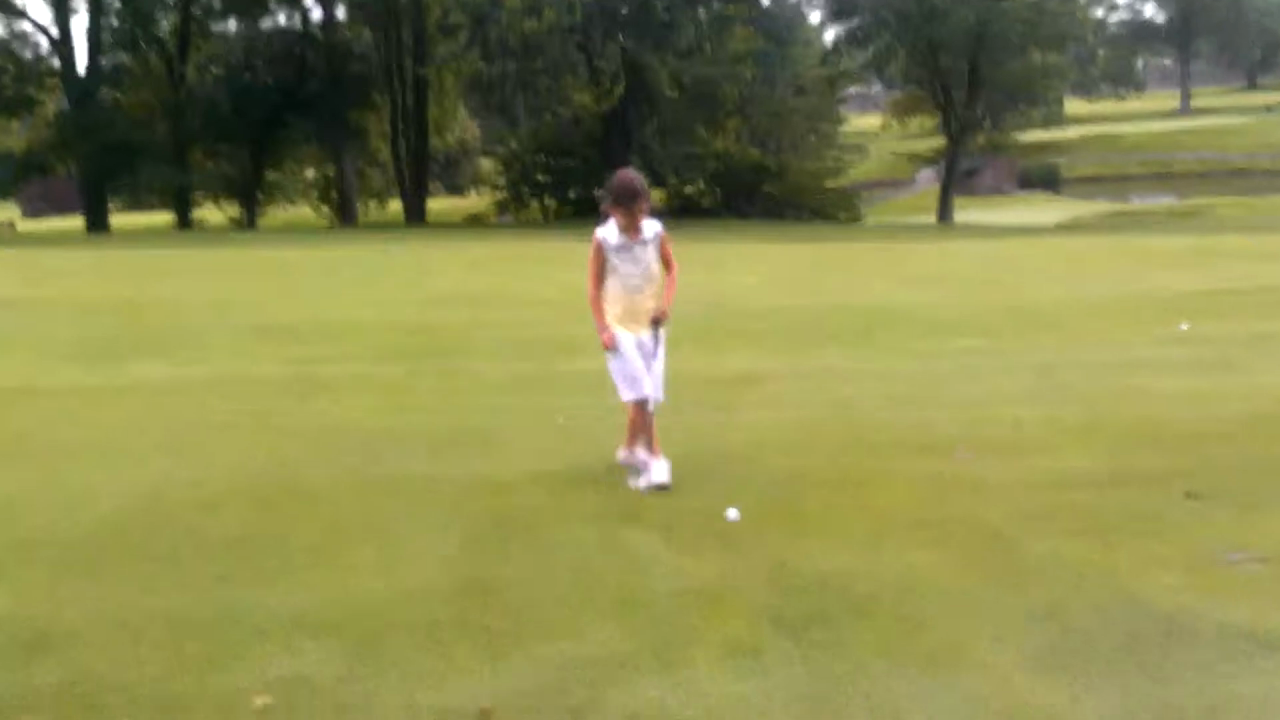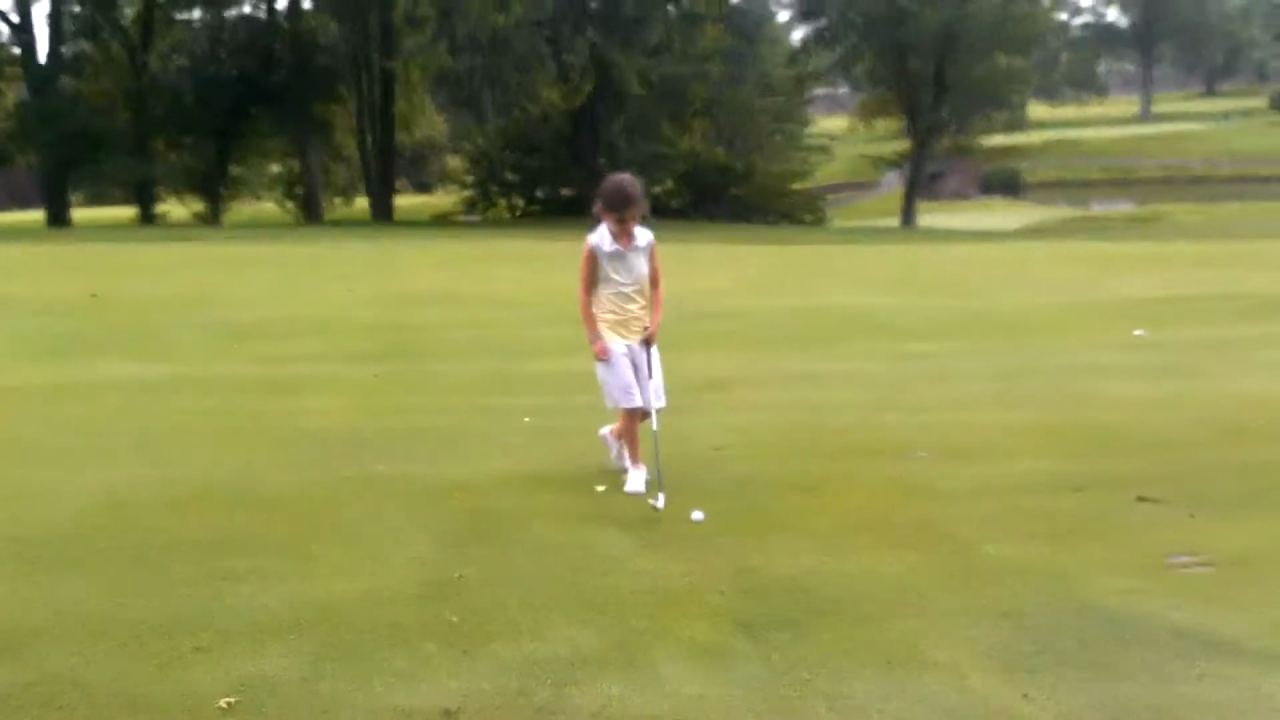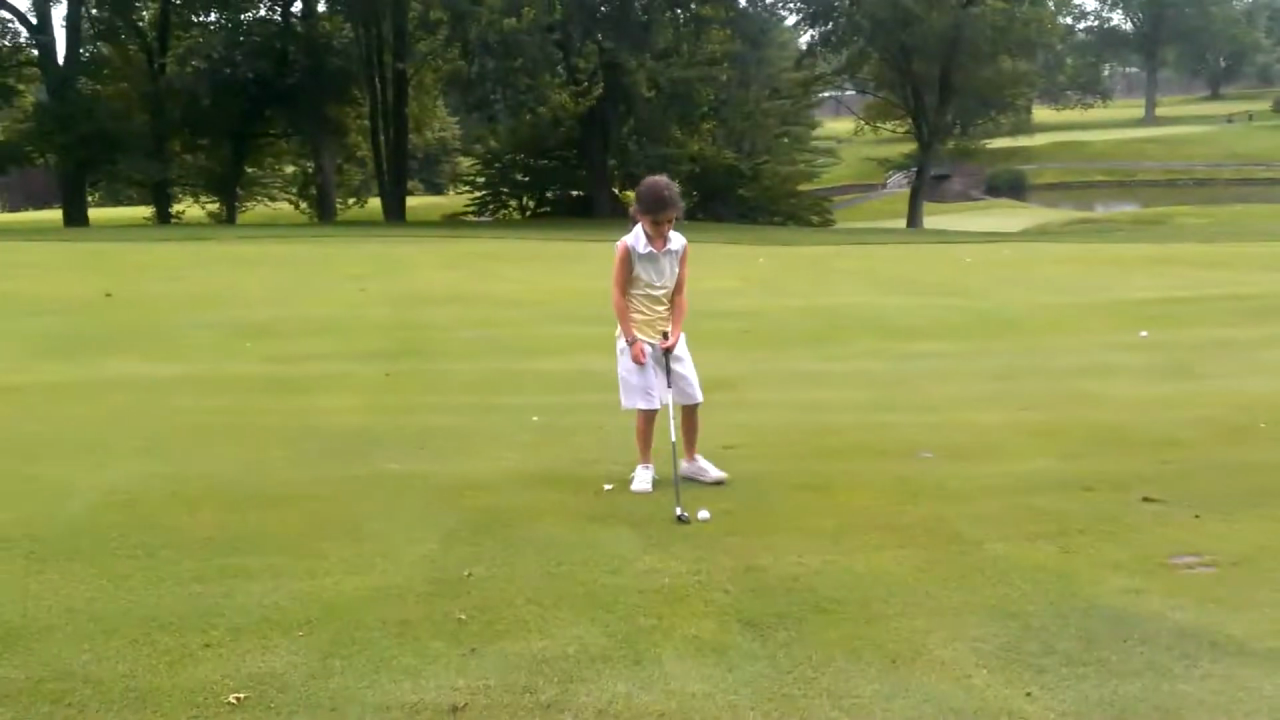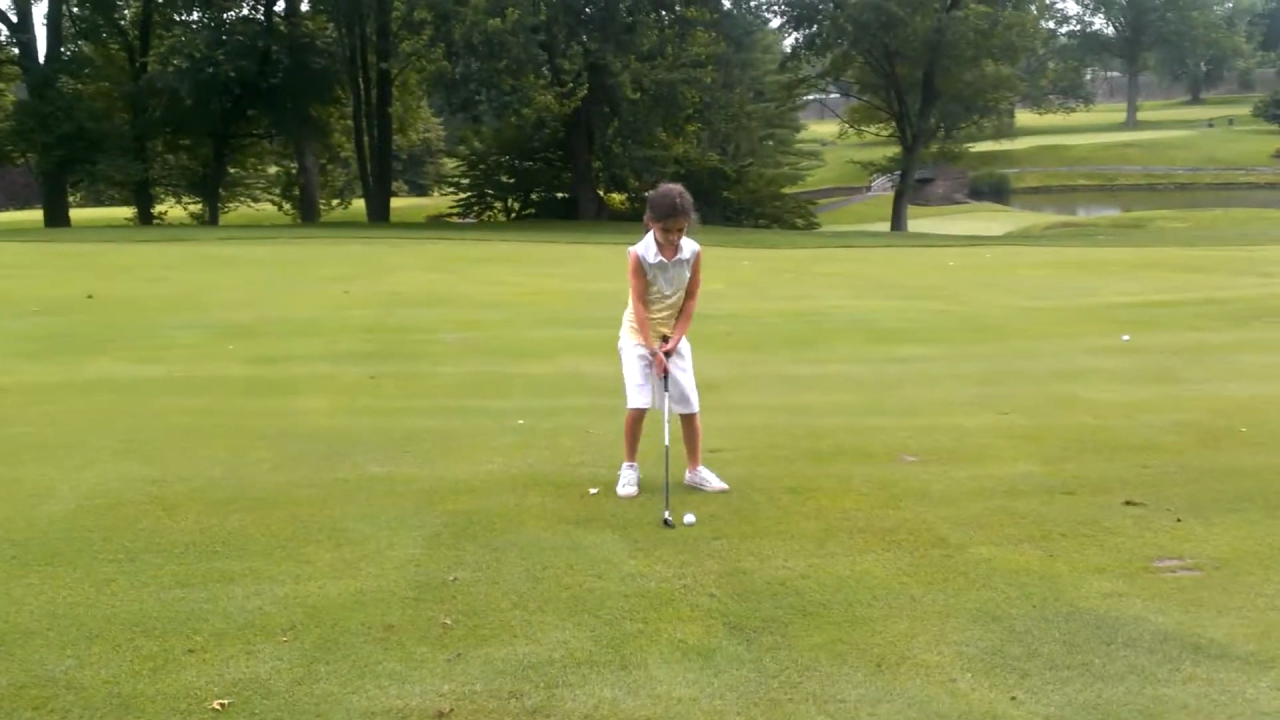
dt=0.2s
person 1, frame 1
left shoulder: (656, 232)
right shoulder: (603, 238)
left elbow: (671, 269)
right elbow: (594, 286)
left wrist: (665, 304)
right wrist: (603, 328)
left hip: (650, 325)
right hip: (620, 328)
left knee: (650, 396)
right knee: (640, 394)
left ankle: (629, 450)
right ankle: (654, 458)
person 1, frame 2
left shoulder: (647, 241)
right shoulder: (594, 246)
left elbow: (655, 285)
right elbow: (585, 294)
left wrist: (655, 322)
right wrist: (594, 338)
left hip: (640, 334)
right hip: (611, 335)
left knee: (651, 403)
right knee: (631, 404)
left ankle: (613, 434)
right ankle: (635, 466)
person 1, frame 3
left shoulder: (679, 245)
right shoulder: (627, 247)
left elbow: (679, 293)
right elbow: (619, 296)
left wrist: (675, 333)
right wrist: (632, 339)
left hip: (669, 333)
right hip: (637, 335)
left knee: (691, 397)
right knee: (647, 404)
left ankle: (691, 460)
right ankle: (644, 466)
person 1, frame 4
left shoulder: (693, 251)
right shoulder: (639, 254)
left elbow: (691, 298)
right elbow: (639, 304)
left wrist: (675, 339)
right wrist: (652, 349)
left hip: (674, 338)
right hip: (639, 337)
left knee: (689, 405)
right knee: (638, 404)
left ankle: (695, 469)
right ankle: (629, 467)
